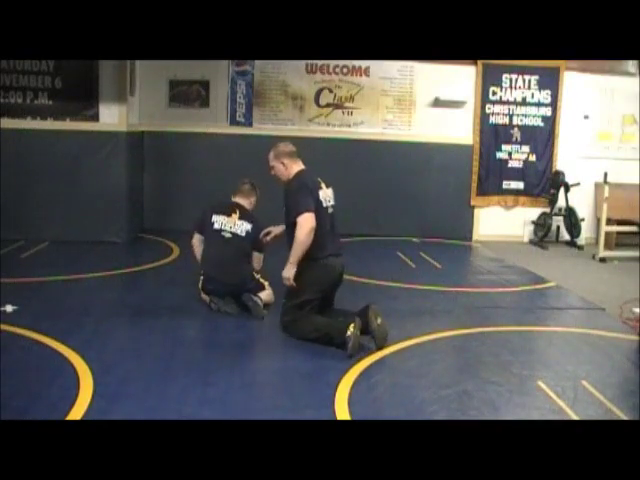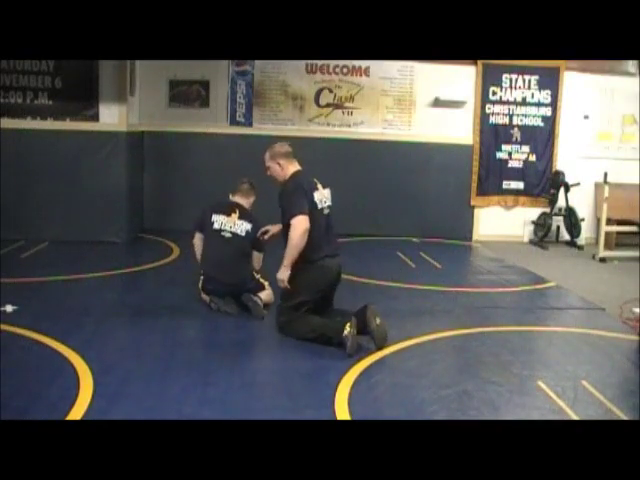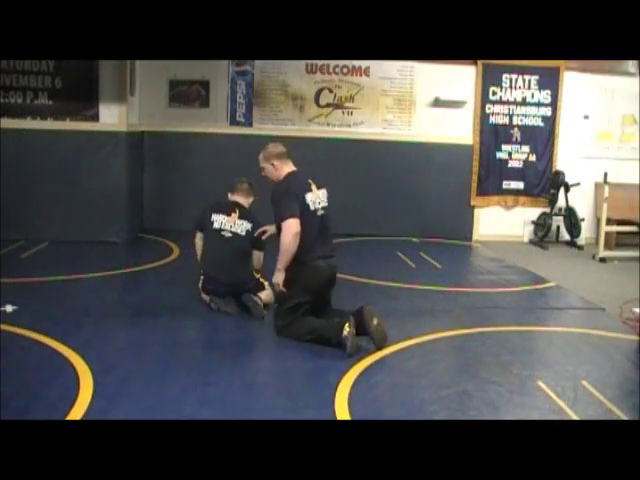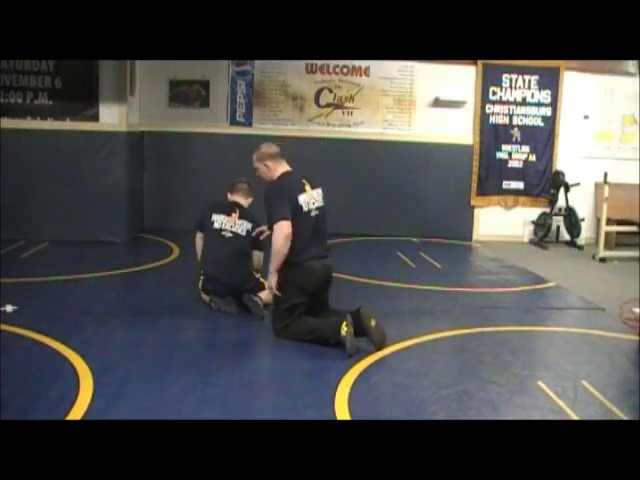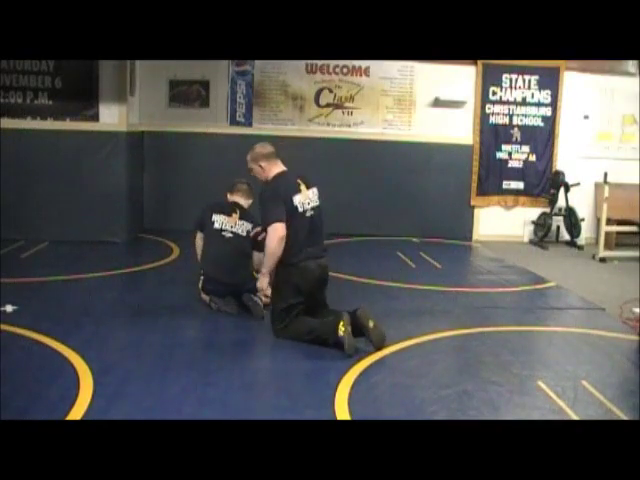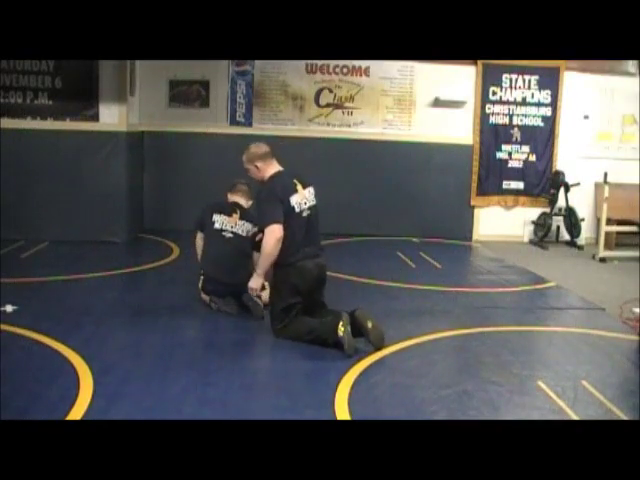
dt=0.1s
person 1, frame 1
left shoulder: (296, 186)
right shoulder: (316, 182)
left elbow: (307, 225)
left wrist: (291, 264)
right wrist: (282, 228)
left hip: (316, 265)
right hip: (334, 262)
left knee: (292, 320)
right knee: (322, 312)
left ankle: (344, 330)
right ankle: (363, 317)
person 1, frame 2
left shoulder: (291, 188)
right shoulder: (313, 182)
left elbow: (302, 228)
left wrist: (285, 266)
right wrist: (280, 227)
left hip: (312, 266)
right hip: (331, 263)
left knee: (287, 320)
right knee: (320, 312)
left ankle: (340, 330)
right ankle: (362, 318)
person 1, frame 3
left shoulder: (284, 189)
right shoulder: (313, 183)
left elbow: (292, 230)
left wrist: (280, 269)
right wrist: (277, 226)
left hip: (305, 268)
right hip: (328, 263)
left knee: (286, 323)
right knee: (320, 312)
left ankle: (338, 329)
right ankle: (360, 319)
person 1, frame 4
left shoulder: (276, 190)
right shoulder: (309, 182)
left elbow: (284, 233)
left wrist: (273, 272)
right wrist: (274, 226)
left hip: (300, 269)
right hip: (323, 264)
left knee: (284, 325)
right knee: (318, 312)
left ankle: (336, 328)
right ankle: (357, 320)
person 1, frame 5
left shoulder: (271, 191)
right shoulder: (305, 182)
left elbow: (278, 234)
left wrist: (265, 273)
left hip: (295, 269)
right hip: (319, 263)
left knee: (283, 325)
right knee: (318, 311)
left ankle: (334, 329)
right ankle: (355, 320)
person 1, frame 6
left shoulder: (268, 192)
right shoulder: (301, 181)
left elbow: (275, 235)
left wrist: (259, 274)
left hip: (293, 269)
right hip: (317, 262)
left knee: (283, 325)
right knee: (316, 311)
left ankle: (334, 328)
right ankle: (354, 321)
person 2, frame 1
left shoulder: (210, 212)
right shoulder: (253, 223)
left elbow: (196, 242)
right elbow: (257, 265)
left hip: (211, 279)
right hip: (242, 281)
left knee: (205, 293)
right knee: (268, 294)
left ankle: (215, 300)
right ankle: (256, 300)
person 2, frame 2
left shoulder: (210, 211)
right shoulder: (253, 222)
left elbow: (197, 241)
right elbow: (257, 264)
left hip: (211, 280)
right hip: (241, 281)
left knee: (205, 293)
right knee: (268, 294)
left ankle: (216, 300)
right ankle: (256, 300)
person 2, frame 3
left shoulder: (210, 211)
right shoulder: (253, 221)
left elbow: (199, 240)
right elbow: (257, 263)
left hip: (211, 279)
right hip: (242, 281)
left knee: (205, 293)
right knee: (268, 294)
left ankle: (215, 300)
right ankle: (255, 300)
person 2, frame 4
left shoulder: (209, 210)
right shoulder: (253, 222)
left elbow: (199, 240)
right elbow: (257, 263)
left hip: (211, 279)
right hip: (242, 281)
left knee: (205, 293)
right knee: (267, 294)
left ankle: (216, 300)
right ankle: (255, 299)
person 2, frame 5
left shoulder: (210, 210)
right shoulder: (253, 222)
left elbow: (199, 240)
right elbow: (257, 263)
left hip: (211, 278)
right hip: (242, 281)
left knee: (205, 293)
right knee: (267, 294)
left ankle: (216, 300)
right ankle: (255, 299)
person 2, frame 6
left shoulder: (210, 210)
right shoulder: (253, 222)
left elbow: (199, 239)
left hip: (211, 279)
right hip: (242, 281)
left knee: (205, 293)
right knee: (266, 293)
left ankle: (217, 300)
right ankle: (254, 299)
